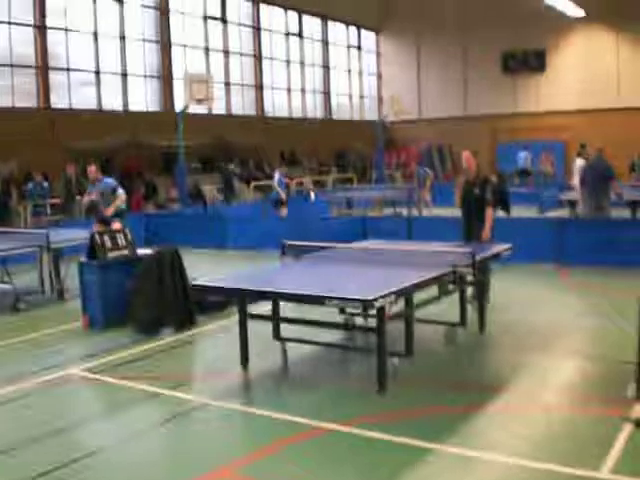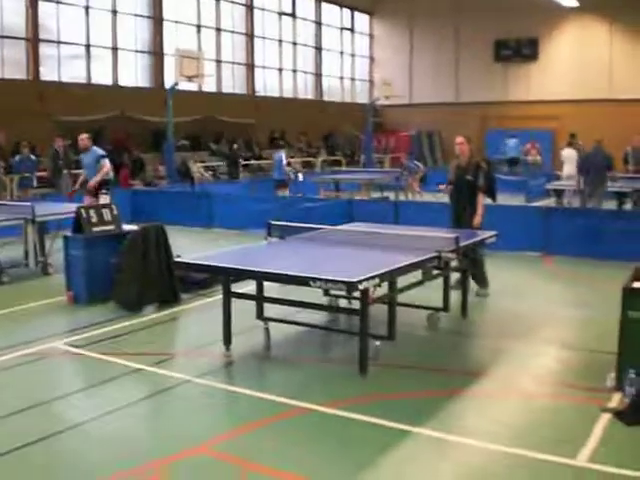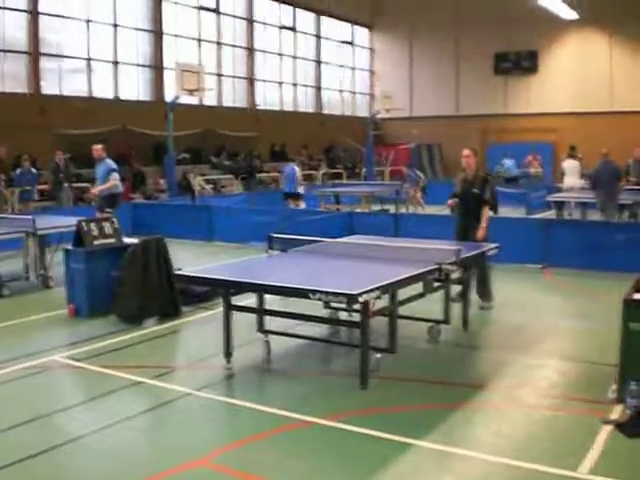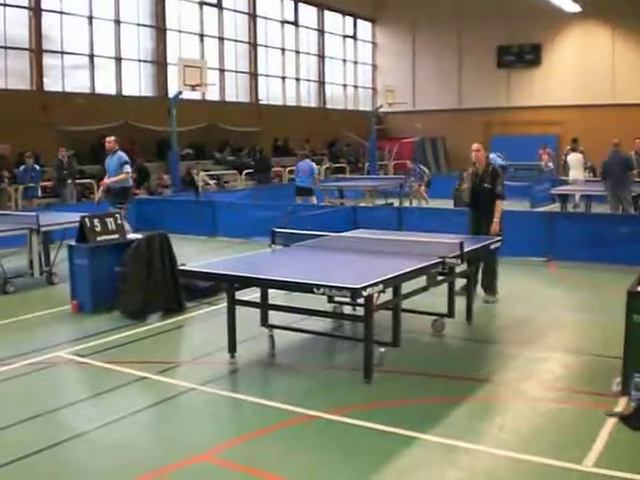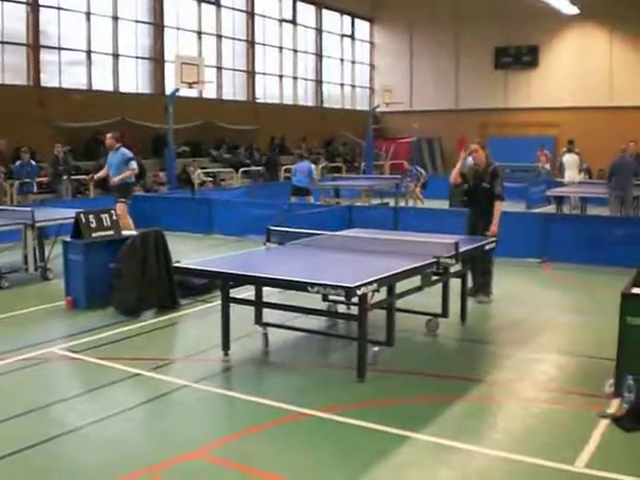
dt=0.3s
person 1, frame 1
left shoulder: (485, 181)
right shoulder: (463, 180)
left elbow: (489, 205)
left wrist: (487, 228)
right wrist: (459, 192)
left hip: (481, 226)
right hip: (468, 226)
left knee: (481, 260)
left ankle: (482, 300)
right ankle: (477, 294)
person 1, frame 2
left shoulder: (477, 166)
right shoulder: (454, 166)
left elbow: (481, 192)
left wrist: (479, 214)
right wrist: (447, 188)
left hip: (471, 212)
right hip: (456, 211)
left knee: (473, 248)
left ankle: (482, 284)
person 1, frame 3
left shoulder: (483, 179)
right shoulder: (460, 179)
left elbow: (486, 205)
left wrist: (482, 227)
right wrist: (452, 202)
left hip: (477, 225)
right hip: (462, 224)
left knee: (479, 261)
left ankle: (486, 297)
right ankle: (464, 291)
person 1, frame 4
left shoulder: (494, 172)
right shoulder: (470, 173)
left elbow: (499, 198)
left wrist: (496, 221)
right wrist: (465, 189)
left hip: (489, 218)
right hip: (475, 217)
left knee: (489, 254)
left ankle: (491, 291)
right ankle: (470, 285)
person 1, frame 5
left shoulder: (493, 172)
right shoulder: (471, 170)
left elbow: (498, 199)
right elbow: (453, 181)
left wrist: (495, 222)
right wrist: (461, 160)
left hip: (487, 218)
right hip: (473, 216)
left knee: (484, 255)
left ankle: (485, 291)
right ankle: (476, 287)
